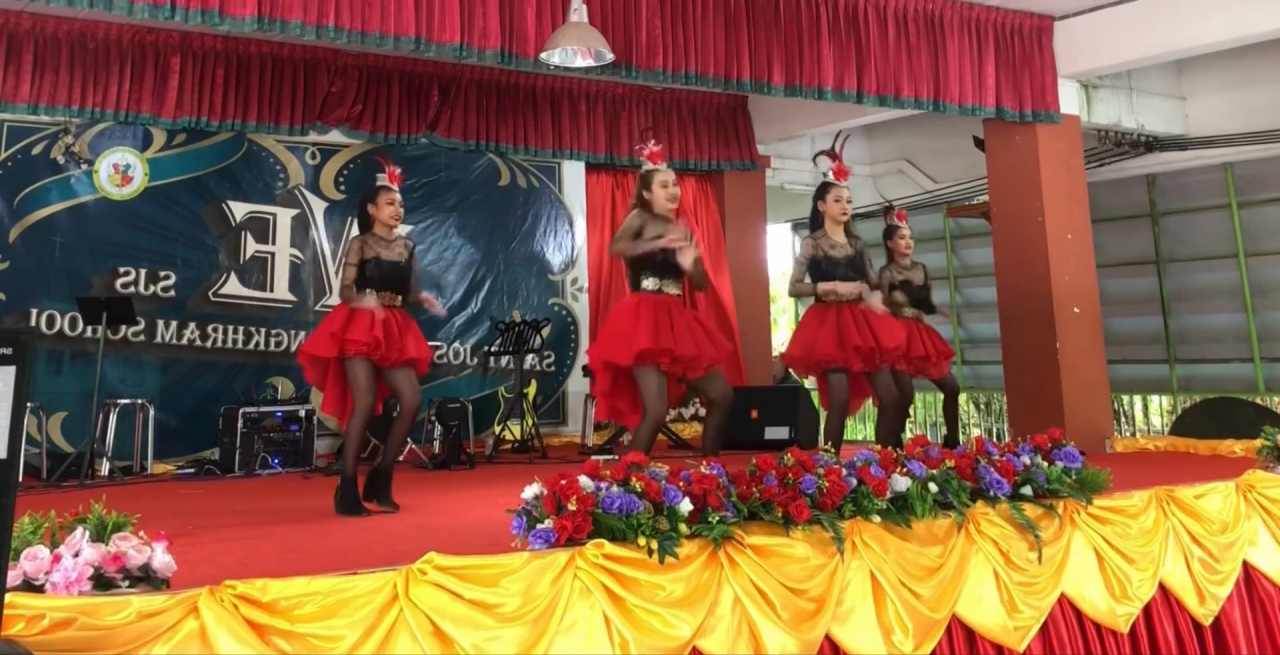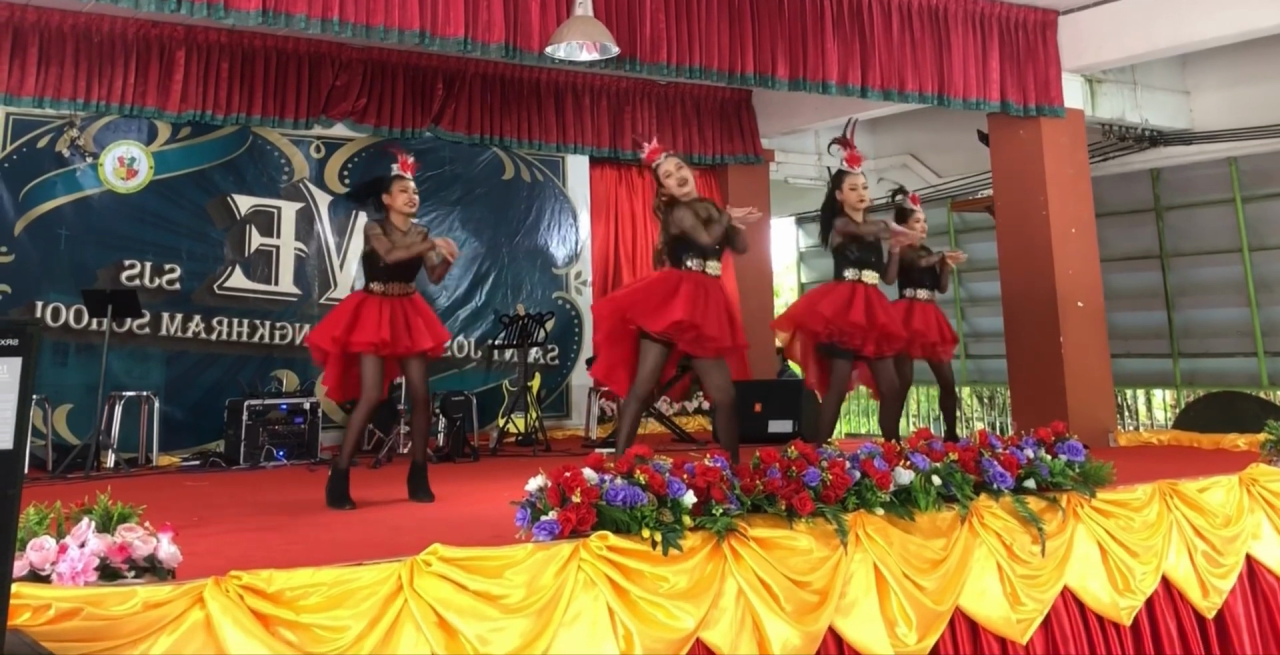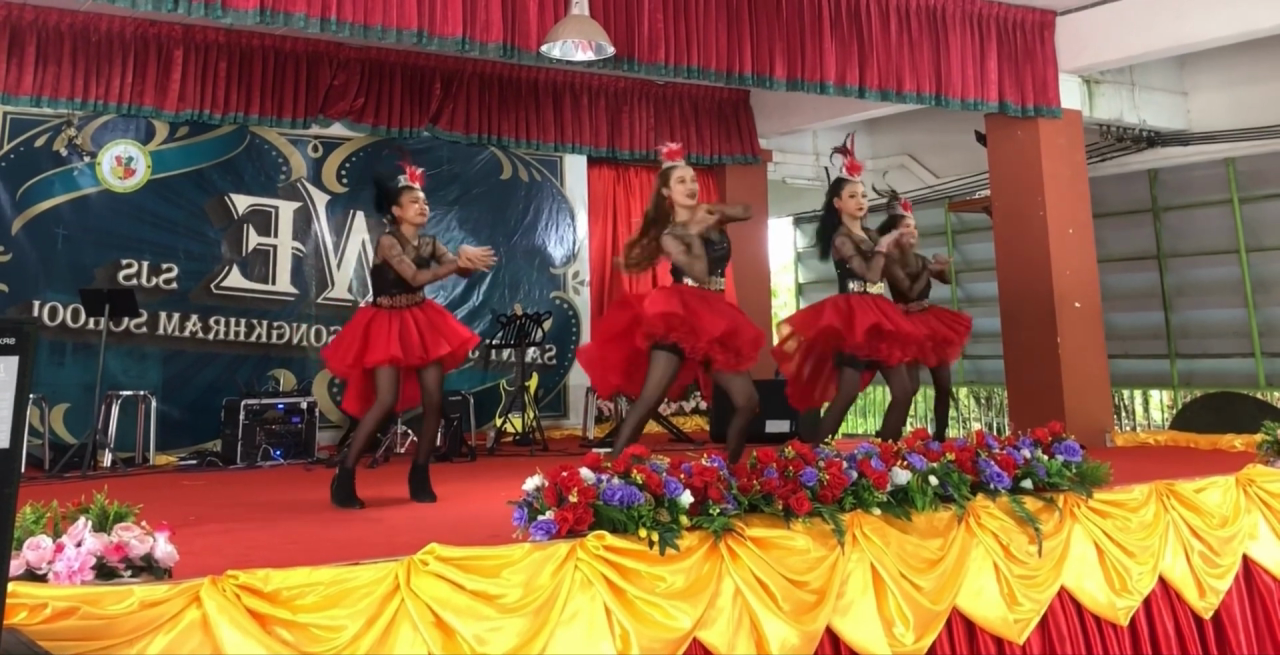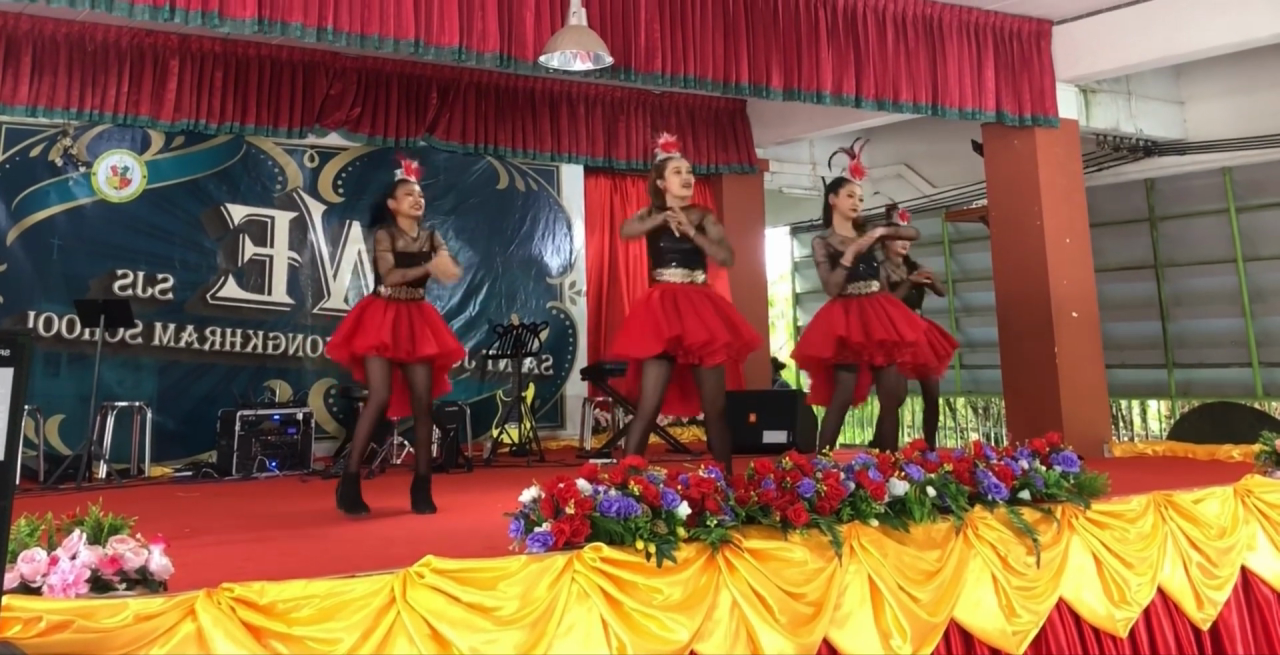
dt=1s
person 1, frame 1
left shoulder: (406, 246)
right shoulder: (359, 244)
left elbow: (409, 291)
right elbow: (346, 289)
left wrist: (426, 298)
right wrist: (364, 301)
left hip: (395, 329)
right hip: (359, 326)
left knee: (411, 403)
right knee: (364, 403)
left ankle: (379, 482)
right ankle: (347, 490)
person 1, frame 2
left shoulder: (421, 234)
right shoulder: (375, 228)
left elbow: (436, 277)
right elbow: (390, 255)
left wrist: (446, 255)
right wrist: (430, 244)
left hip: (408, 316)
right hip: (374, 314)
left knee: (421, 395)
right knee: (371, 397)
left ankle: (418, 476)
right ankle: (339, 478)
person 1, frame 3
left shoulder: (429, 243)
right shoulder: (388, 241)
left elbow: (459, 270)
right elbow: (415, 277)
left wrist: (467, 257)
right wrist: (459, 261)
left hip: (421, 324)
right hip: (388, 324)
left knee: (433, 402)
right knee: (385, 403)
left ankle: (419, 476)
right ankle: (345, 476)
person 1, frame 4
left shoulder: (431, 236)
right shoulder: (384, 234)
left elbow: (448, 268)
right elbow: (390, 276)
left wrist: (445, 260)
right wrist: (428, 268)
left hip: (415, 320)
right hip: (382, 317)
left knee: (423, 404)
right knee: (380, 398)
left ankle: (421, 484)
right ankle: (349, 482)
person 2, frame 1
left shoulder: (684, 232)
right shoulder: (639, 220)
left elbow: (701, 284)
right elbow: (616, 248)
left wrist: (691, 266)
right wrist: (661, 243)
left hip: (678, 321)
right hip: (643, 320)
left knee: (721, 396)
right knee: (656, 412)
person 2, frame 2
left shoulder: (712, 209)
right shoulder: (679, 211)
left elbow: (742, 248)
right elbow: (706, 239)
left wrist: (733, 223)
right wrist: (728, 218)
left hip: (704, 304)
right hip: (671, 298)
left knee: (724, 397)
right knee: (640, 390)
person 2, frame 3
left shoulder: (710, 214)
right shoulder: (669, 236)
left elbow: (743, 211)
right elbow: (700, 275)
left wrist: (713, 214)
right wrist: (695, 233)
left hip: (716, 322)
right hip: (679, 316)
left knee: (748, 401)
right knee: (649, 399)
person 2, frame 4
left shoulder: (703, 217)
right shoulder: (651, 216)
left elbow: (725, 258)
right elbow: (624, 231)
left wrist: (692, 229)
right wrist: (664, 218)
left hip: (702, 313)
right hip: (663, 312)
left knee: (715, 407)
right knee: (649, 406)
person 3, frame 1
left shoulder: (857, 244)
right shoulder: (812, 243)
left elbow: (873, 284)
right elbow: (794, 288)
left wrist: (875, 297)
right wrist: (831, 286)
left hip: (862, 325)
right hip: (828, 324)
left knee: (890, 398)
right knee: (840, 401)
person 3, frame 2
left shoulder: (874, 231)
right shoulder: (841, 225)
left elbow: (889, 276)
right elbow: (869, 228)
left wrist: (896, 249)
right wrist: (896, 231)
left hip: (870, 309)
right hip: (843, 306)
left knee: (892, 388)
right knee: (837, 388)
person 3, frame 3
left shoulder: (869, 235)
right shoulder: (841, 238)
right elbow: (871, 274)
left wrist: (894, 239)
right wrist: (884, 245)
left hip: (877, 316)
right hip: (853, 317)
left knee: (903, 392)
right knee: (846, 394)
person 3, frame 4
left shoulder: (868, 232)
right shoulder: (821, 242)
left elbow: (914, 234)
right elbow: (832, 289)
left wrist: (883, 231)
right wrist: (850, 253)
left hip: (879, 315)
right hip: (846, 319)
left knee: (893, 396)
right knee: (842, 397)
person 4, frame 1
left shoulder: (921, 269)
right shoulder: (887, 272)
left elbow: (927, 304)
right elbow: (883, 301)
left wrist: (938, 310)
right wrist: (893, 300)
left hip: (921, 333)
left knee: (952, 388)
right knee: (905, 395)
left ankle: (952, 440)
person 4, frame 2
left shoulder: (930, 254)
right shoulder: (902, 249)
left elbow: (942, 288)
right elbow: (919, 262)
left wrist: (947, 265)
right wrist: (944, 256)
left hip: (930, 317)
right hip: (908, 316)
left knee: (948, 381)
right knee: (904, 381)
left ankle: (951, 434)
person 4, frame 3
left shoulder: (919, 258)
right shoulder: (891, 260)
left elbow: (947, 279)
right elbow: (909, 291)
left wrist: (941, 266)
right wrist: (927, 271)
left hip: (932, 322)
right hip: (910, 324)
left knee: (944, 387)
right knee: (910, 387)
left ankle: (939, 437)
person 4, frame 4
left shoulder: (913, 267)
right shoulder: (882, 269)
left elbow: (941, 292)
left wrist: (930, 280)
right wrist: (910, 281)
left hip: (921, 333)
left knee: (932, 396)
left ankle: (930, 449)
